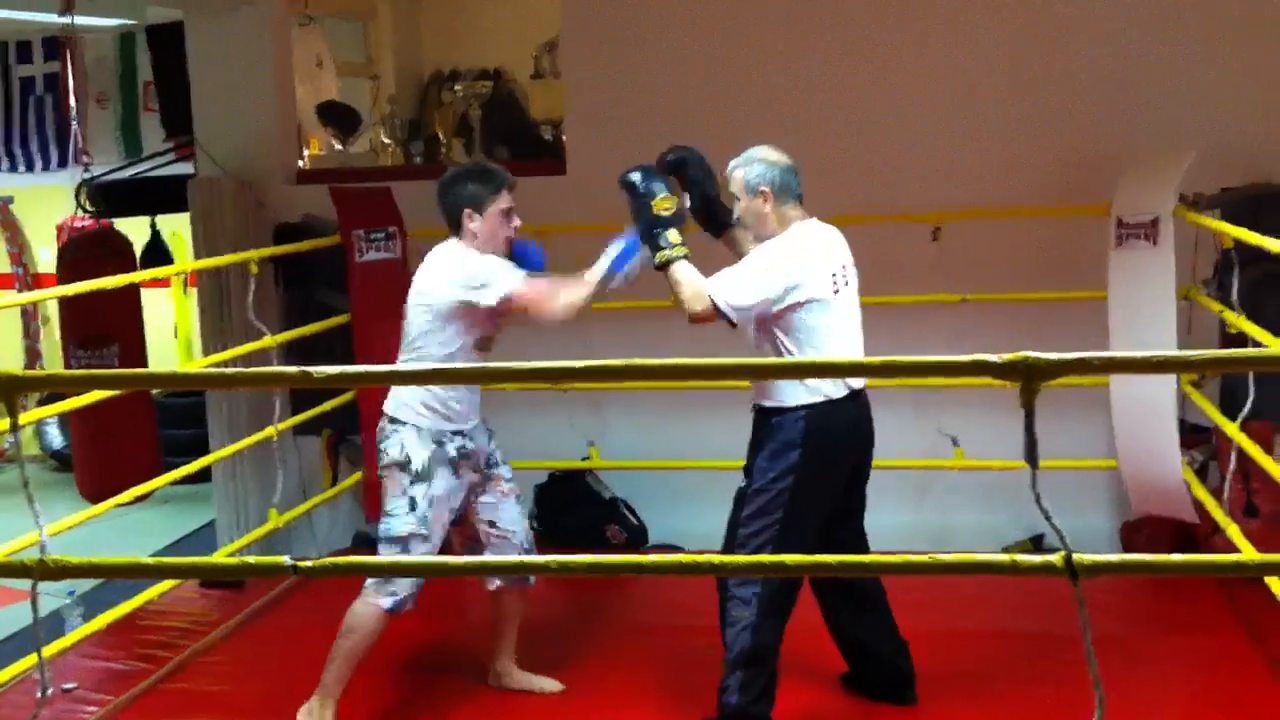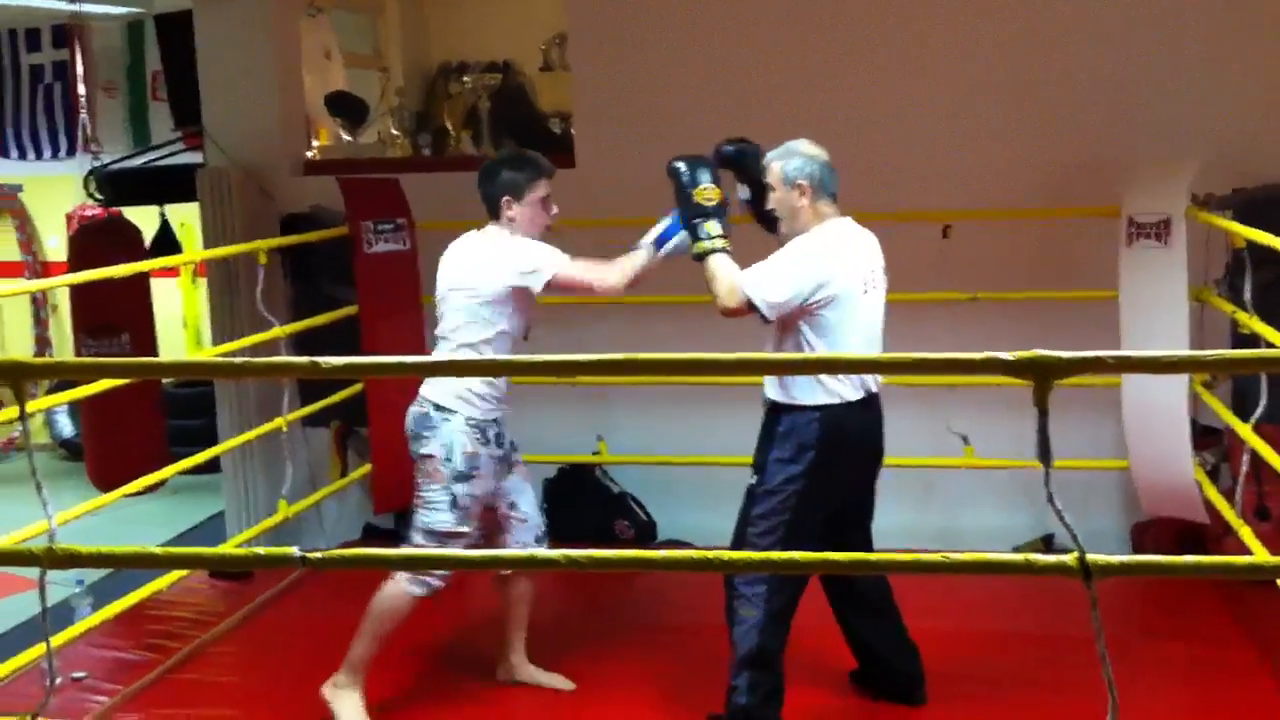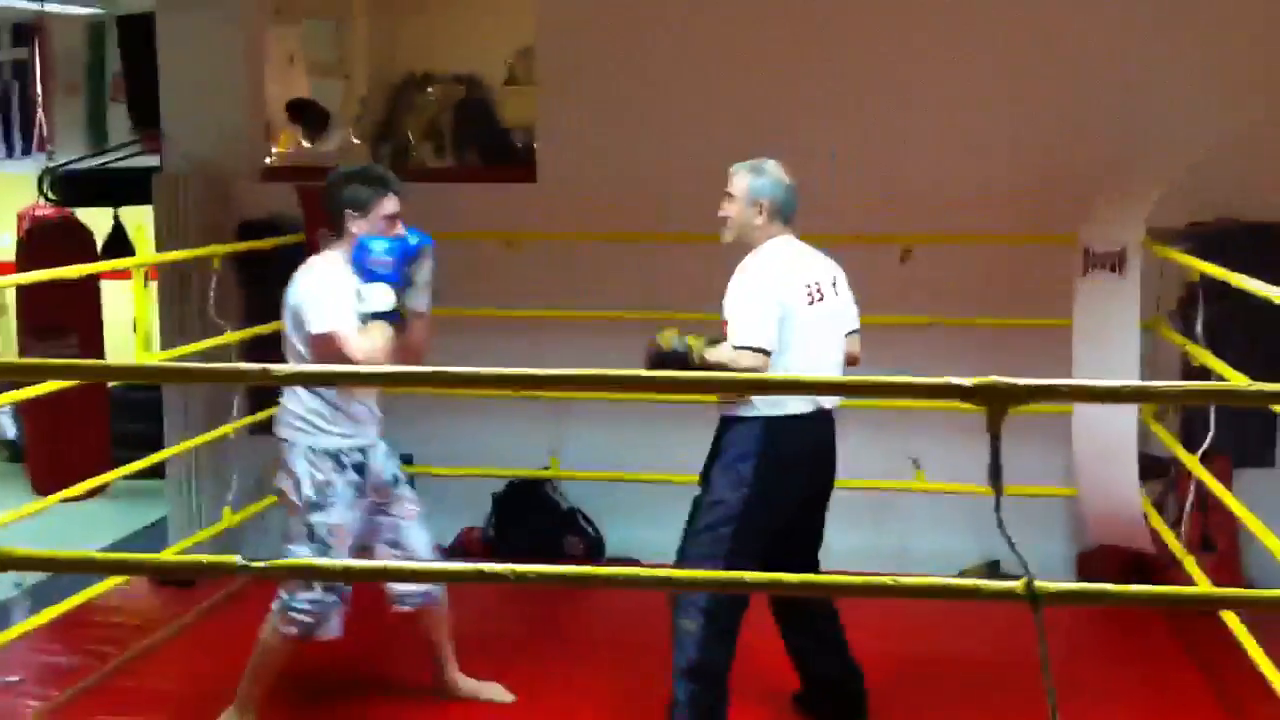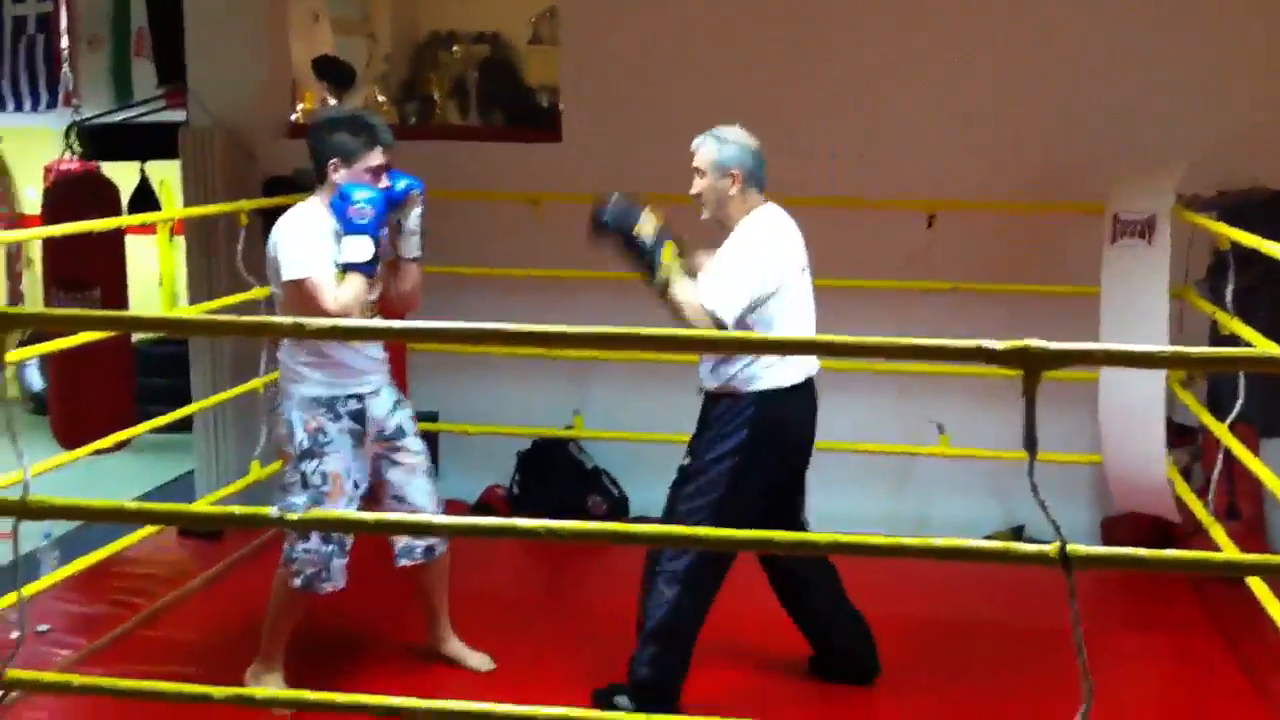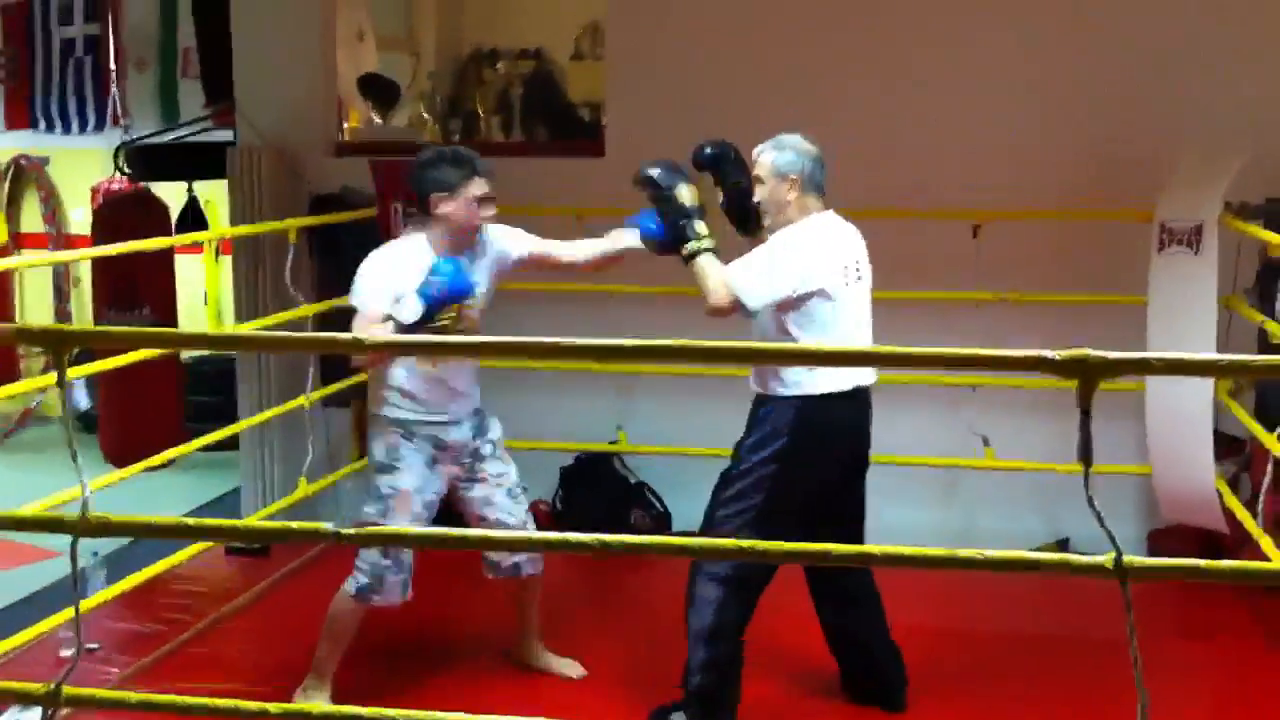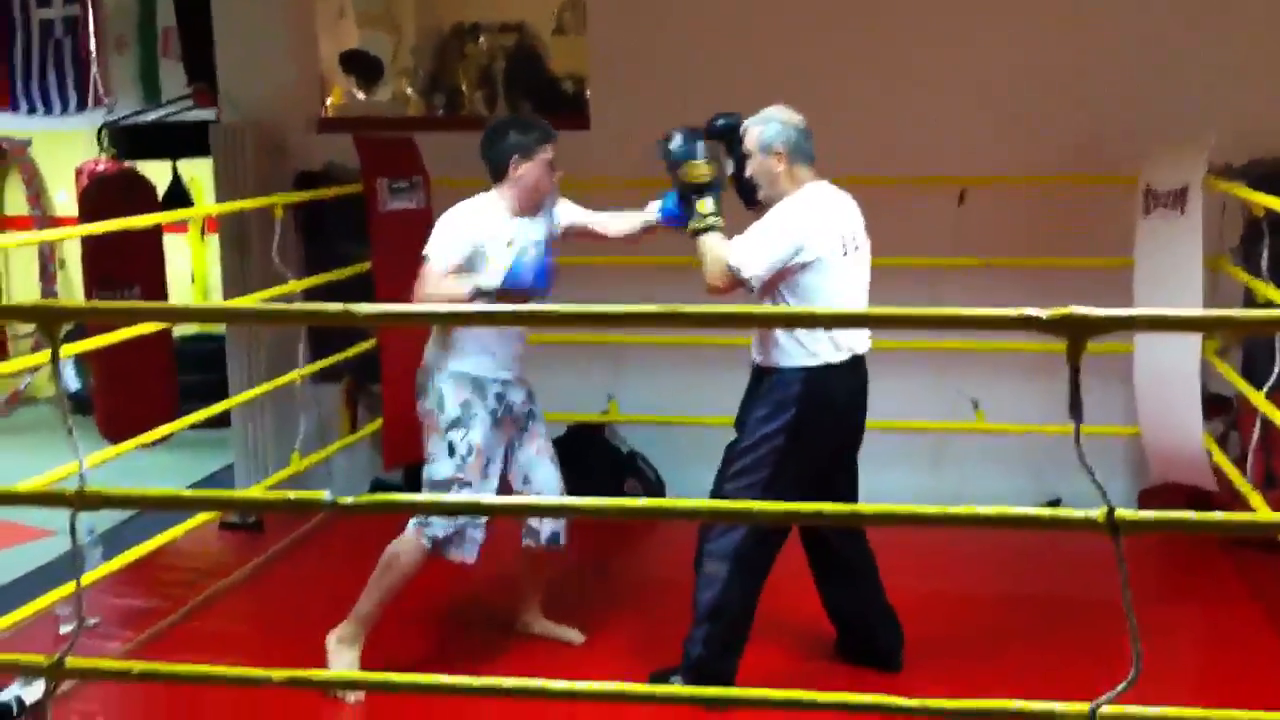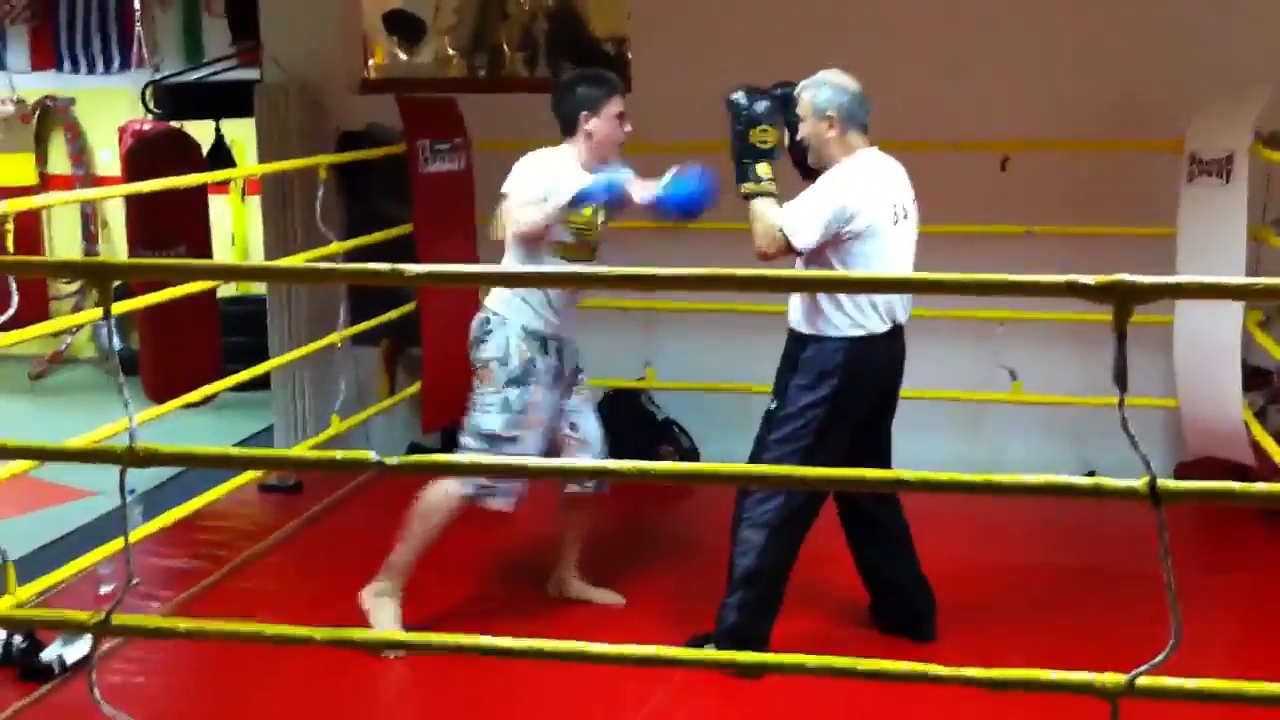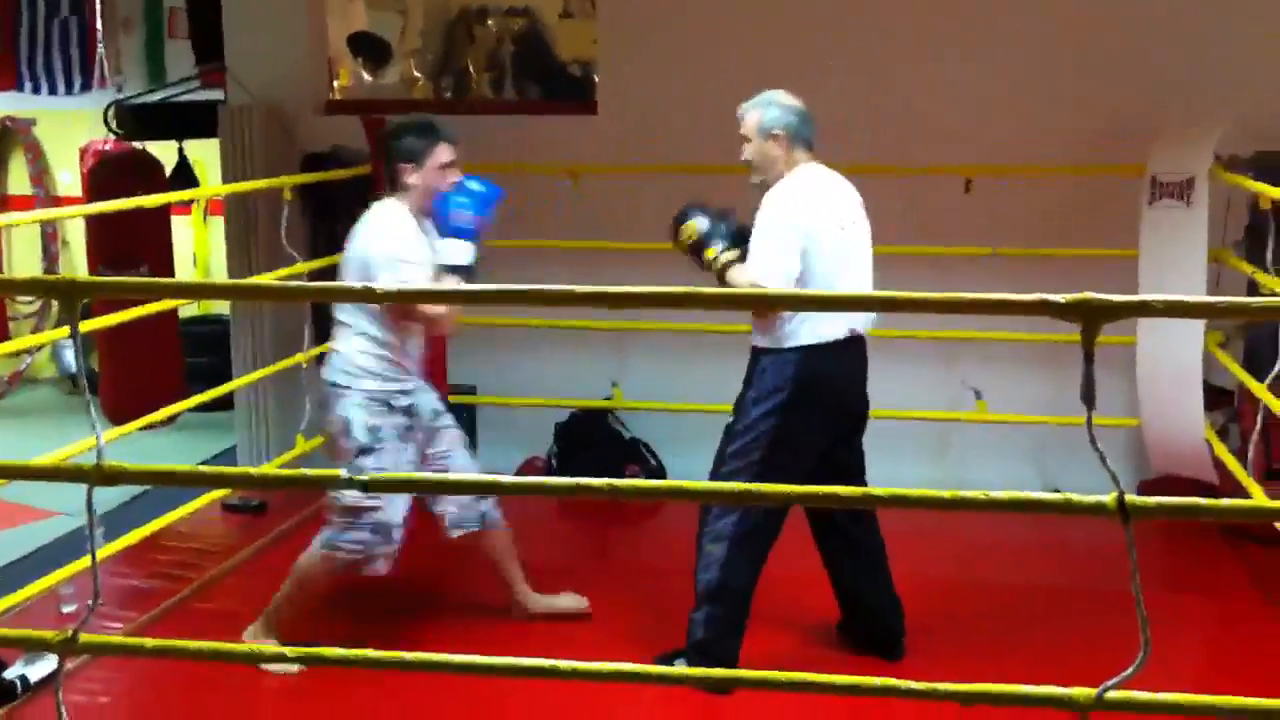
dt=0.5s
person 1, frame 1
left shoulder: (788, 256)
right shoulder: (824, 238)
left elbow: (699, 304)
right elbow: (758, 271)
left wrist: (662, 232)
right wrist: (712, 212)
left hip: (801, 429)
right hip: (844, 417)
left knee: (752, 567)
right knee: (840, 551)
right ankle: (886, 672)
person 1, frame 2
left shoulder: (816, 253)
right shoulder: (856, 240)
left elbow: (733, 298)
right elbow: (793, 277)
left wrist: (705, 222)
right wrist: (756, 190)
left hip: (812, 428)
right hip: (856, 419)
left knee: (760, 567)
right knee: (847, 552)
right ankle: (895, 672)
person 1, frame 3
left shoulder: (758, 271)
right shoulder: (822, 267)
left elbow: (744, 363)
right elbow: (850, 351)
left wrist: (692, 352)
left hip: (763, 439)
right hip: (813, 435)
left knee: (706, 576)
right knee: (793, 569)
person 1, frame 4
left shoulder: (758, 242)
right shoulder: (769, 226)
left elbow: (701, 317)
right elbow: (719, 285)
left wrist: (655, 250)
right wrist: (656, 241)
left hip: (753, 412)
right hip: (785, 405)
left knee: (685, 547)
right knee: (784, 537)
left ankle: (651, 690)
right ankle: (849, 652)
person 1, frame 5
left shoulder: (803, 245)
right shoulder: (841, 235)
left elbow: (723, 296)
right elbow: (772, 257)
left wrist: (689, 224)
right wrist: (735, 192)
left hip: (801, 420)
right hip: (845, 414)
left knee: (726, 553)
right knee: (837, 554)
person 1, frame 6
left shoulder: (798, 218)
right shoulder: (835, 203)
left elbow: (720, 274)
right elbow: (771, 221)
left wrist: (700, 198)
right wrist: (738, 146)
left hip: (798, 390)
right hip: (840, 382)
left knee: (735, 526)
right knee: (833, 520)
left ankle: (706, 670)
right ankle: (874, 639)
person 1, frame 7
left shoulder: (847, 186)
right shoulder: (886, 172)
left elbow: (770, 241)
right elbow: (820, 199)
left wrist: (754, 162)
right wrist: (788, 146)
left hip: (833, 360)
right hip: (875, 351)
left knee: (771, 494)
right knee: (868, 485)
left ankle: (740, 635)
right ankle: (907, 609)
person 1, frame 8
left shoulder: (788, 199)
right shoulder: (837, 190)
left elbow: (764, 293)
left wrist: (715, 250)
right wrist: (742, 246)
left hip: (795, 369)
right hip: (842, 362)
left knee: (737, 505)
right knee: (841, 501)
left ankle: (710, 652)
right ankle: (878, 627)
person 2, frame 1
left shoulder: (484, 266)
right shoulder: (458, 268)
right elbow: (555, 306)
right wrist: (612, 262)
left hip: (468, 432)
right hip: (418, 436)
left knee: (512, 542)
right knee: (398, 579)
left ankle: (504, 667)
person 2, frame 2
left shoulder: (468, 249)
right shoulder: (516, 254)
right elbow: (609, 282)
left wrist: (524, 308)
right wrist: (663, 237)
left hip: (480, 422)
right hip: (455, 424)
left knee: (526, 533)
right knee: (425, 564)
left ankle: (515, 661)
person 2, frame 3
left shoulder: (367, 273)
right shoulder: (318, 282)
left elbow: (411, 354)
right elbow: (367, 365)
left wrist: (417, 285)
right wrist: (378, 293)
left hip: (368, 448)
right hip: (318, 455)
left knee: (417, 563)
right knee: (311, 596)
person 2, frame 4
left shoulder: (361, 219)
right shoulder: (298, 230)
left elbow: (405, 297)
right elbow: (341, 314)
left wrist: (408, 229)
right wrist: (361, 241)
left hip: (377, 393)
right hip: (319, 405)
left knee: (423, 513)
right knee: (316, 544)
left ankle: (443, 634)
right ankle: (266, 666)
person 2, frame 5
left shoulder: (489, 242)
right shoulder: (384, 265)
left elbow: (567, 254)
right elbow: (366, 355)
left wrist: (636, 236)
right wrist: (416, 313)
left hip: (468, 423)
right hip: (407, 432)
left knee: (517, 534)
right knee: (379, 564)
left ankle: (531, 646)
right ankle: (316, 687)
person 2, frame 6
left shoulder: (545, 212)
right shoulder: (465, 220)
left elbow: (613, 227)
right elbow: (426, 295)
left wrist: (668, 209)
right wrist: (490, 281)
left hip: (508, 385)
right hip: (460, 385)
left knee: (547, 501)
right knee: (444, 519)
left ankle: (530, 613)
right ankle: (350, 634)
person 2, frame 7
left shoulder: (609, 173)
right shoulder: (540, 166)
left elbow: (665, 199)
right elbow: (512, 233)
left wrist: (683, 189)
right wrist: (569, 203)
left hip: (554, 341)
right hip: (516, 335)
left knee: (586, 454)
left ankle: (566, 575)
right ankle: (386, 587)
person 2, frame 8
left shoulder: (413, 223)
right shoulder: (387, 230)
left elbow: (427, 306)
right elbow: (438, 318)
left hip: (406, 390)
right hip: (366, 396)
left knee: (471, 493)
right knee: (361, 532)
left ankle: (524, 596)
right ankle: (265, 626)
